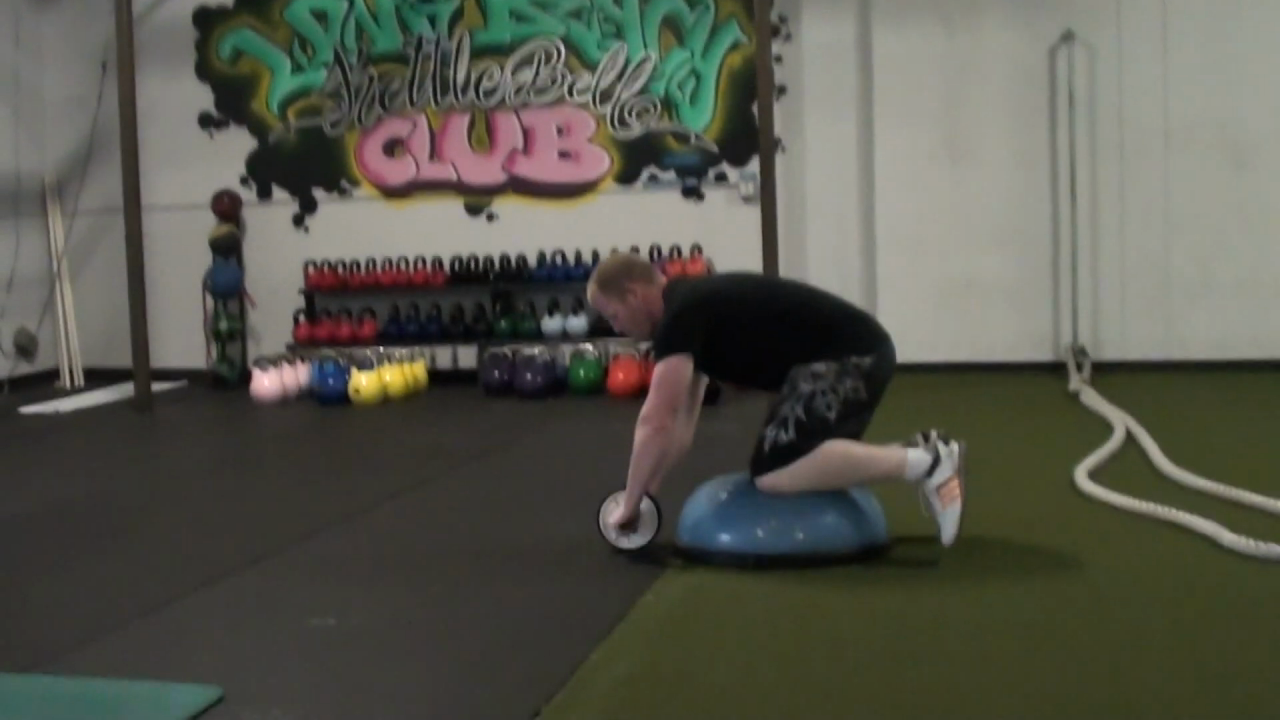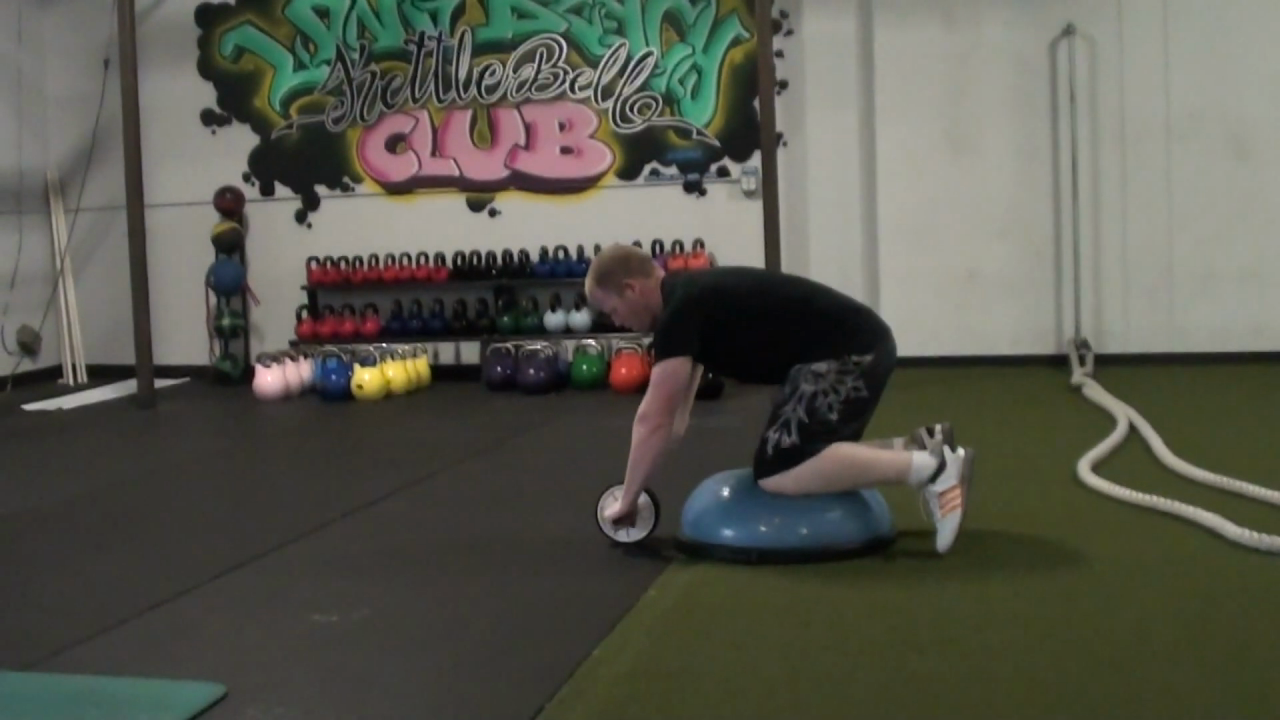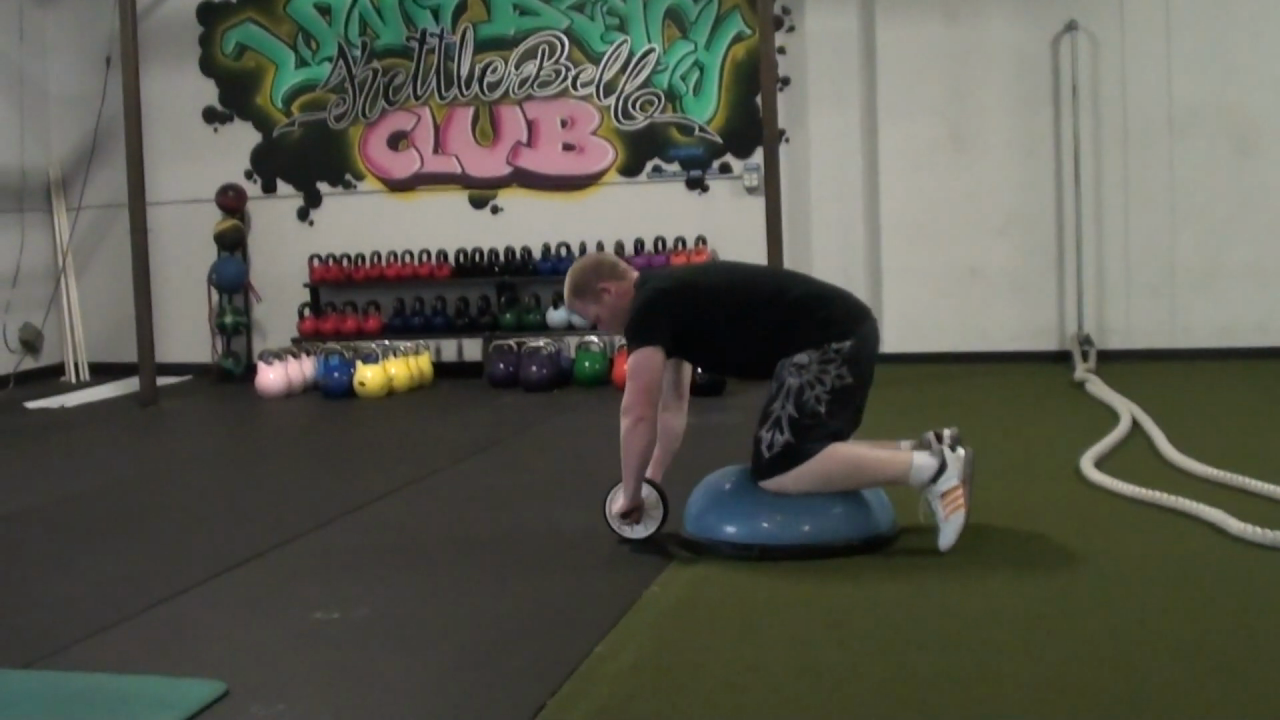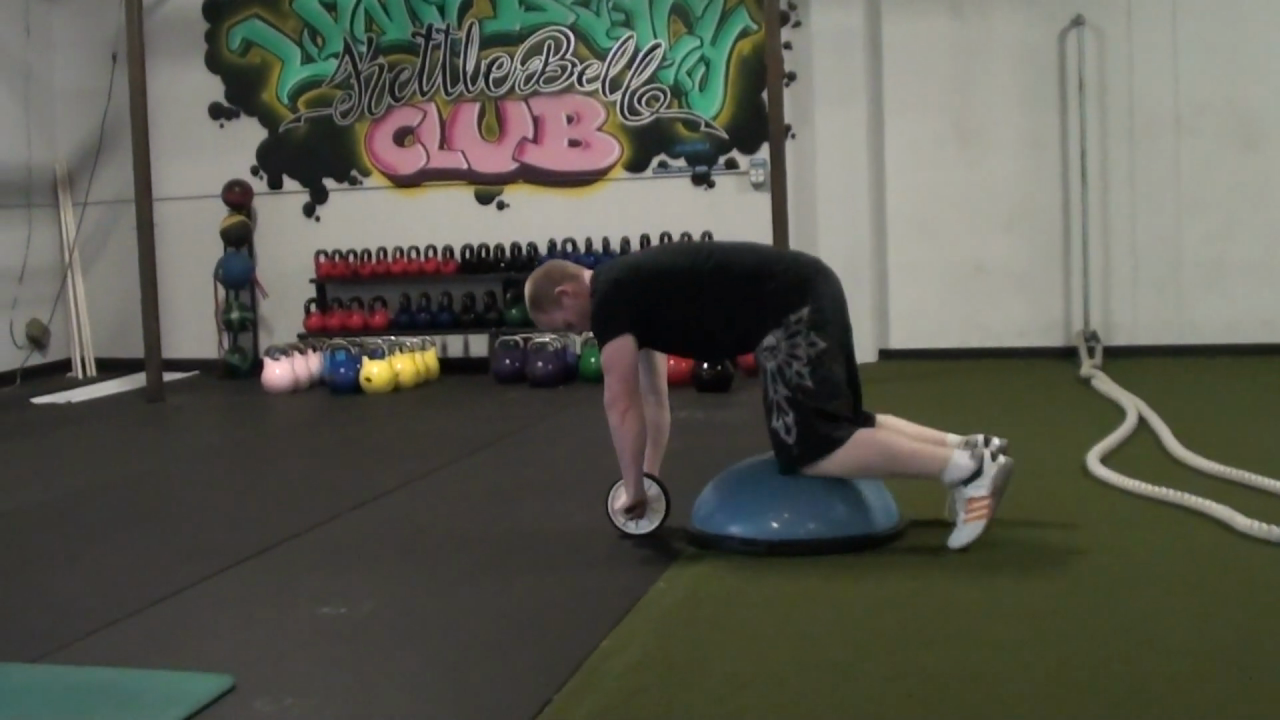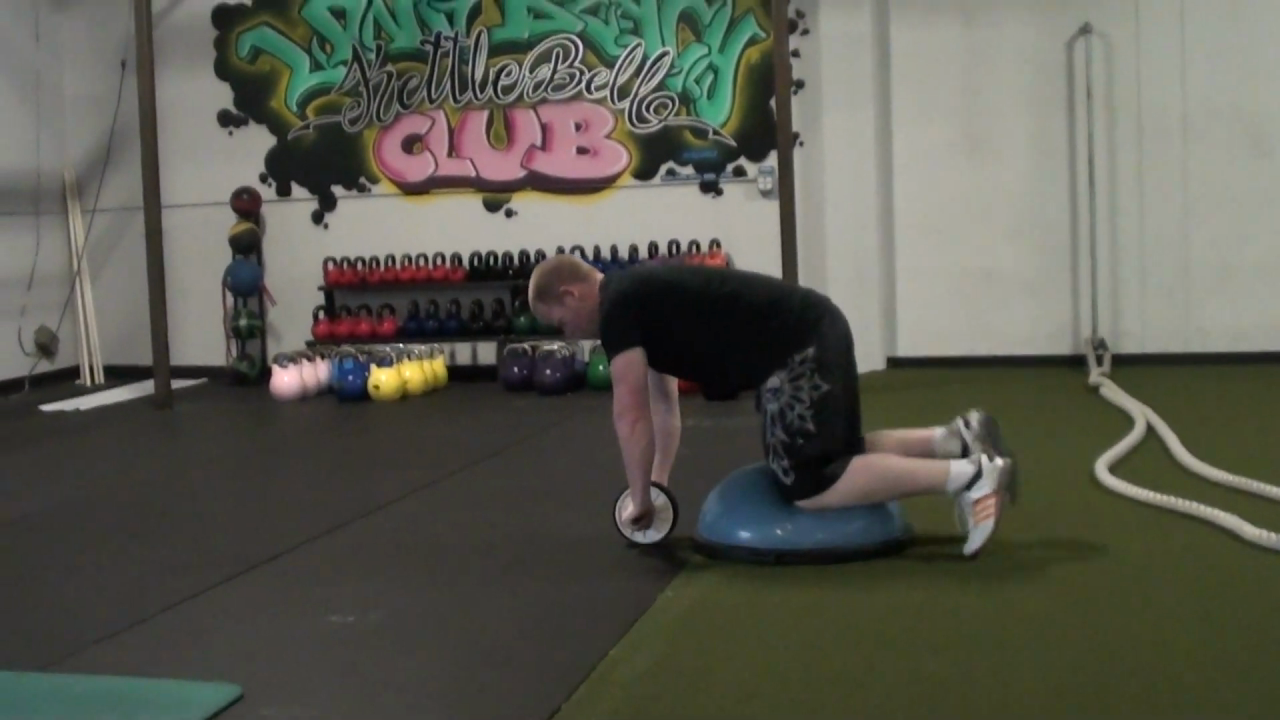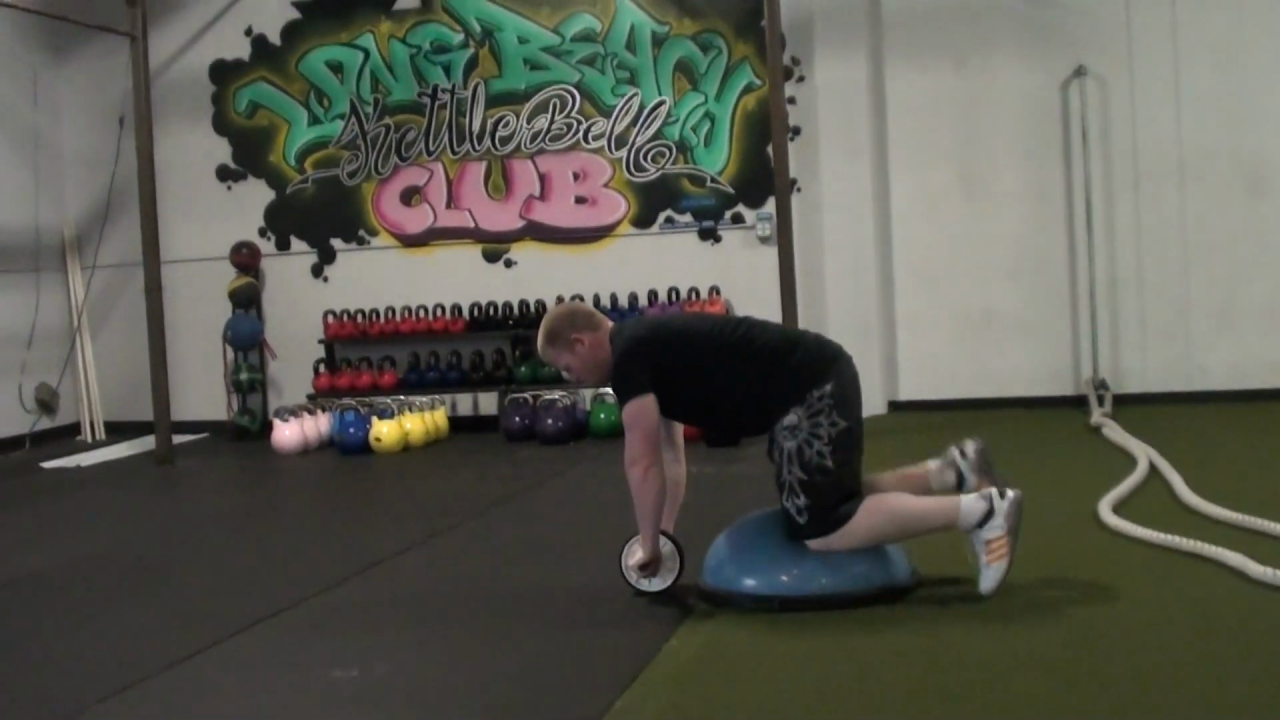
dt=0.5s
person 1, frame 1
left shoulder: (681, 314)
right shoulder: (691, 310)
left elbow: (655, 421)
right elbow: (680, 424)
left wrist: (629, 506)
right wrist: (644, 494)
left hip: (849, 356)
right hip: (856, 355)
left knee: (773, 472)
right knee: (800, 463)
left ankle: (922, 464)
right ankle: (915, 453)
person 1, frame 2
left shoulder: (680, 309)
right shoulder: (687, 300)
left elbow: (654, 420)
right elbow: (675, 414)
left wrist: (627, 501)
right wrist: (638, 489)
left hip: (848, 353)
right hip: (859, 347)
left knee: (777, 471)
right knee: (809, 458)
left ankle: (929, 467)
right ankle: (919, 448)
person 1, frame 3
left shoulder: (649, 305)
right shoulder: (667, 299)
left elbow: (638, 413)
right elbow: (672, 406)
left wrist: (629, 496)
right wrist: (651, 482)
left hip: (829, 341)
right hip: (843, 335)
left knee: (776, 470)
right knee: (810, 456)
left ankle: (930, 468)
right ankle: (926, 450)
person 1, frame 4
left shoulder: (609, 298)
right shoulder: (631, 289)
left elbow: (621, 404)
right elbow: (651, 394)
left wrist: (633, 489)
right wrist: (651, 474)
left hip: (792, 306)
right hip: (808, 293)
left knee: (809, 447)
right knee: (843, 425)
left ankle: (967, 469)
right ankle: (971, 448)
person 1, frame 5
left shoulder: (618, 307)
right shoulder: (640, 297)
left elbow: (630, 415)
right elbow: (663, 402)
left wrist: (641, 500)
right wrist: (660, 484)
left hip: (797, 348)
right hip: (816, 331)
left knee: (808, 484)
right knee: (839, 457)
left ankle: (966, 475)
right ankle: (958, 440)
person 1, frame 6
left shoulder: (629, 354)
right shoulder: (648, 345)
left elbow: (642, 462)
right elbow: (669, 451)
left wrist: (649, 547)
right wrist: (665, 534)
left hip: (810, 390)
right hip: (819, 379)
left knee: (821, 528)
right knee: (832, 504)
left ankle: (977, 509)
right ankle: (950, 470)
